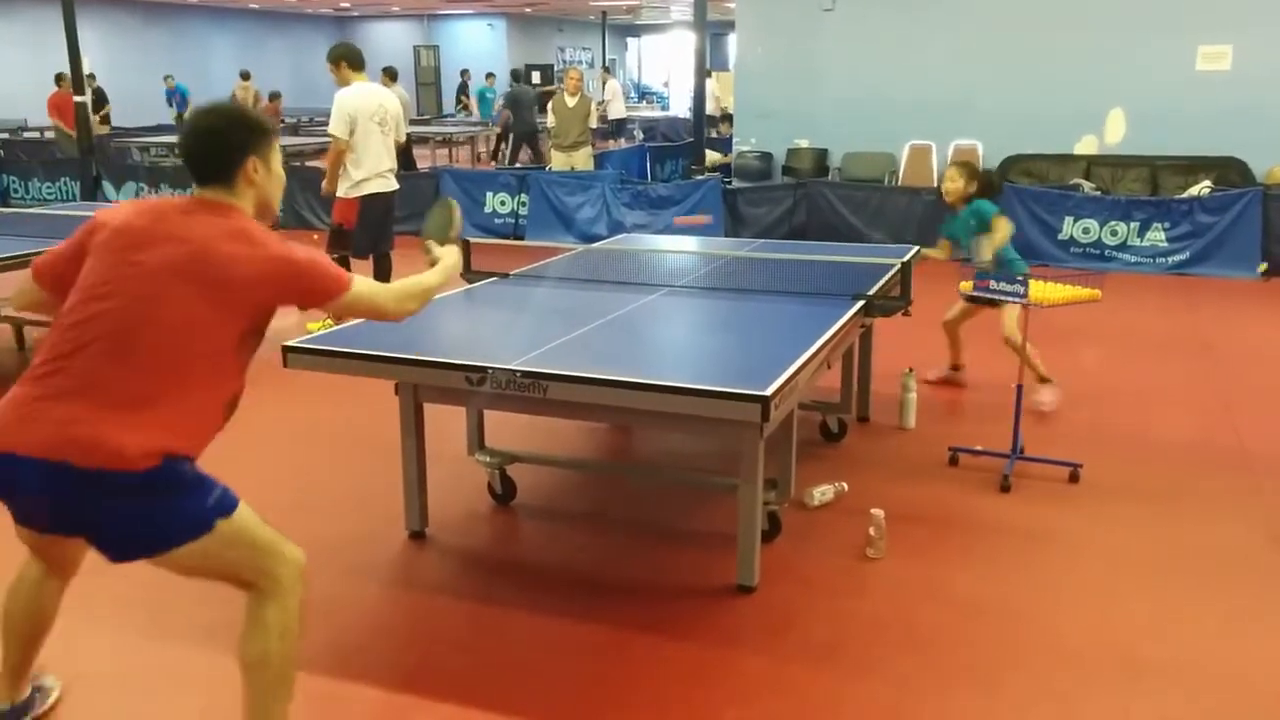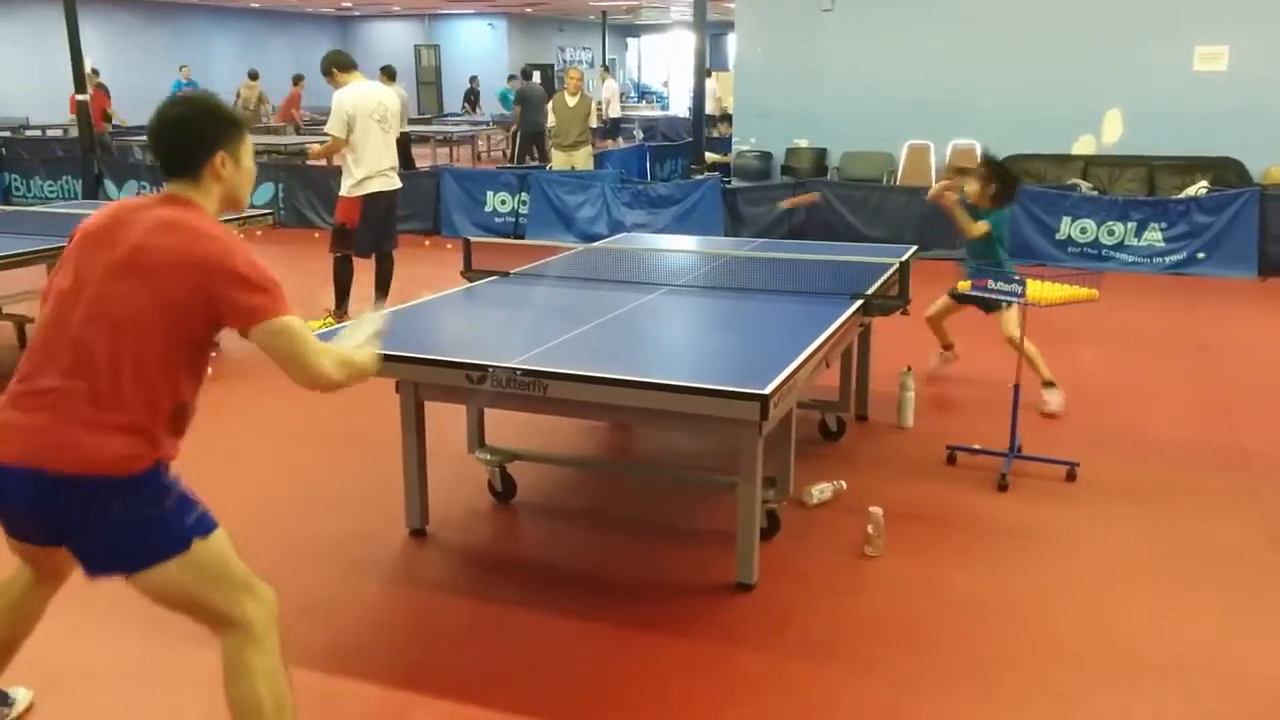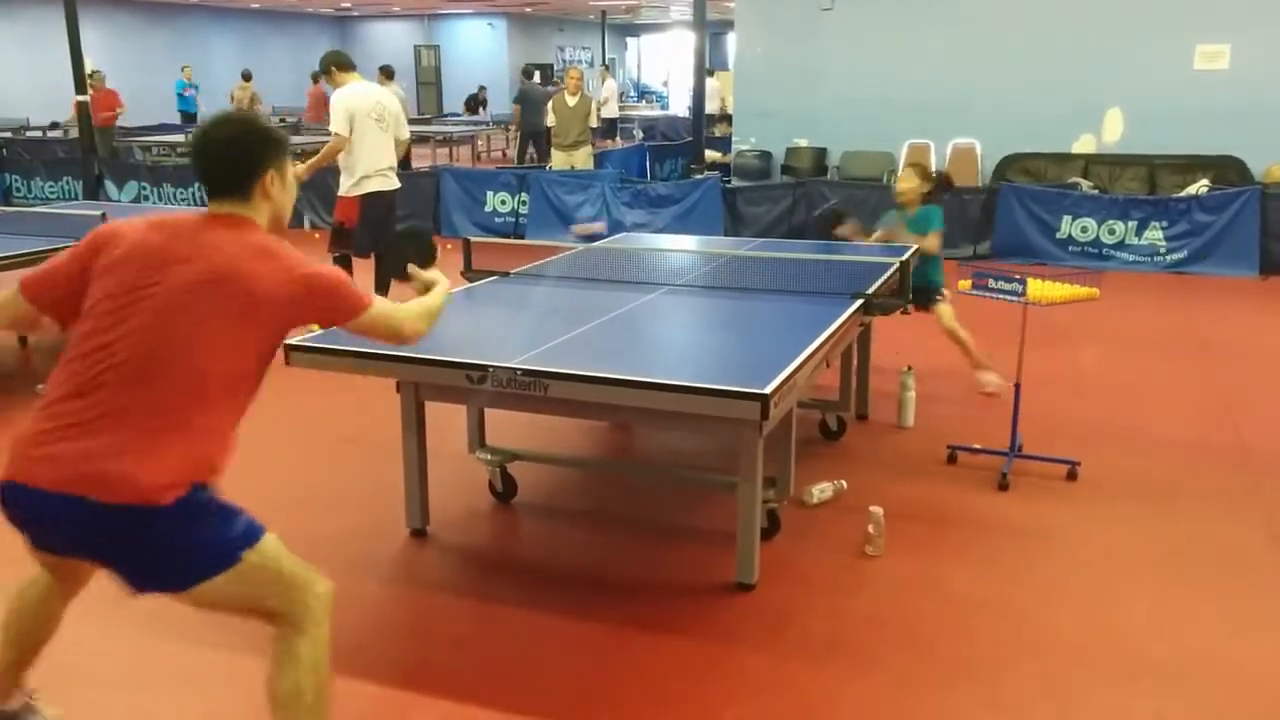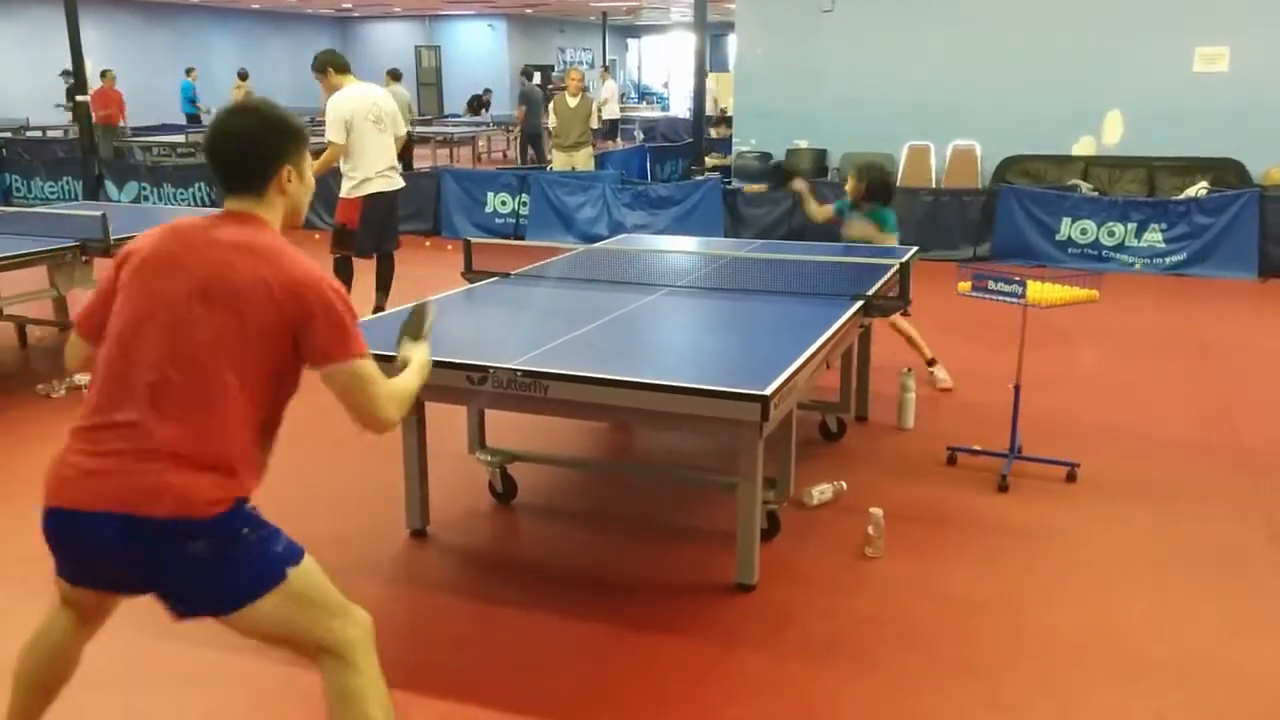
dt=0.4s
person 1, frame 1
left shoulder: (117, 219)
right shoulder: (272, 259)
right elbow: (395, 303)
right wrist: (443, 268)
right hip: (121, 466)
left knee: (51, 560)
right knee: (281, 574)
person 1, frame 2
left shoulder: (99, 225)
right shoulder: (219, 255)
right elbow: (322, 373)
right wrist: (364, 356)
right hip: (101, 473)
right knee: (249, 616)
person 1, frame 3
left shoulder: (120, 238)
right shoulder: (294, 277)
right elbow: (410, 326)
right wrist: (435, 288)
right hip: (143, 497)
left knee: (63, 570)
right knee: (306, 607)
person 1, frame 4
left shoulder: (148, 247)
right shoulder: (303, 282)
left elbow: (79, 355)
right elbow: (381, 414)
right wrist: (416, 368)
left hip: (72, 502)
right hip: (182, 515)
left knee: (77, 608)
right knee: (347, 638)
person 2, frame 1
left shoulder: (345, 97)
right shoulder: (389, 97)
left elbow: (339, 147)
left wrist: (329, 180)
left hip: (355, 189)
right hip: (386, 185)
left knee: (339, 253)
right knee: (381, 251)
left ankle: (338, 316)
person 2, frame 2
left shoulder: (344, 96)
right shoulder: (388, 94)
left elbow: (336, 144)
left wrist: (317, 152)
left hip: (359, 187)
right hip: (388, 183)
left knee: (342, 251)
right knee: (384, 250)
left ankle: (340, 314)
right ankle: (379, 309)
person 2, frame 3
left shoulder: (342, 97)
right shoulder: (387, 96)
left elbow: (338, 143)
right elbow: (403, 141)
left wrist: (310, 167)
left hip: (358, 188)
right hip: (387, 184)
left knee: (341, 251)
right knee: (383, 250)
person 2, frame 4
left shoulder: (338, 101)
right shoulder: (381, 94)
left elbow: (336, 150)
right elbow: (401, 137)
left hip: (359, 189)
right hip: (389, 184)
left knee: (342, 252)
right knee: (385, 250)
right ankle: (380, 309)
person 3, frame 1
left shoulder: (980, 207)
right shoulder: (951, 220)
left elbow: (1006, 228)
right elbow: (944, 254)
left wrist: (990, 246)
right wrist: (925, 253)
left hip: (1011, 277)
left knee: (1010, 335)
right knee: (949, 322)
left ankle: (1045, 383)
right ankle: (955, 370)
person 3, frame 2
left shoulder: (1000, 212)
right shoulder: (969, 204)
left elbow: (972, 233)
right elbow: (934, 195)
left wrist: (953, 207)
right wrist: (943, 186)
right hip: (972, 279)
left knee: (1012, 335)
right knee: (931, 317)
left ankle: (1050, 387)
right ankle: (948, 351)
person 3, frame 3
left shoulder: (932, 213)
right shoulder: (894, 215)
left elbow: (932, 248)
right elbow: (872, 243)
left wrist: (903, 235)
left hip: (929, 282)
left knee: (949, 326)
left ankle: (985, 370)
person 3, frame 4
left shoulder: (884, 214)
right shoulder: (847, 207)
left elbow: (892, 246)
right elbow: (818, 216)
left wrist: (868, 235)
right wrist: (804, 192)
left knee: (894, 321)
left ankle: (933, 365)
